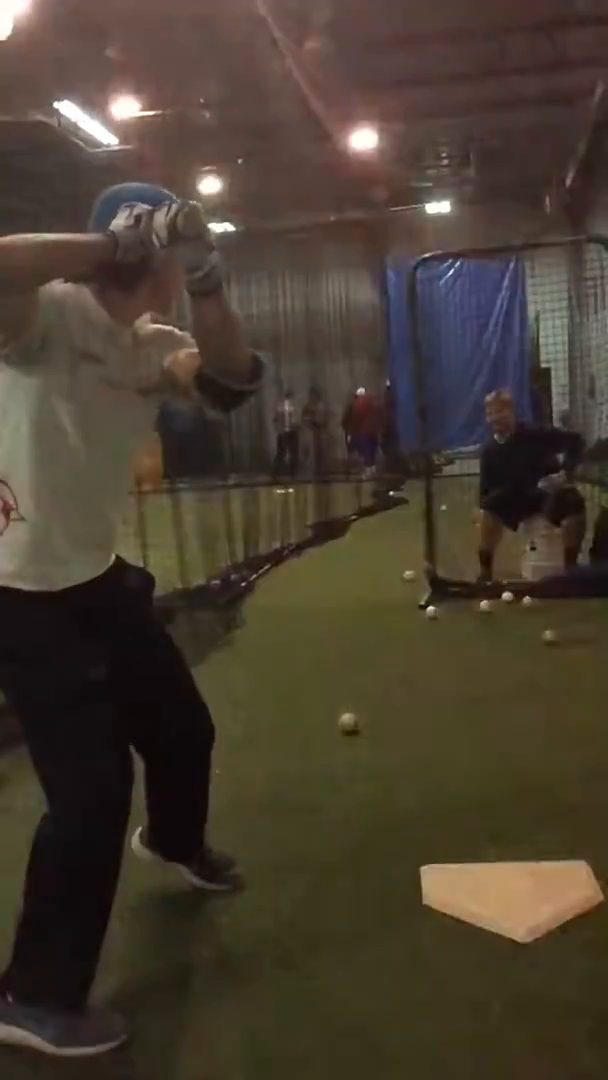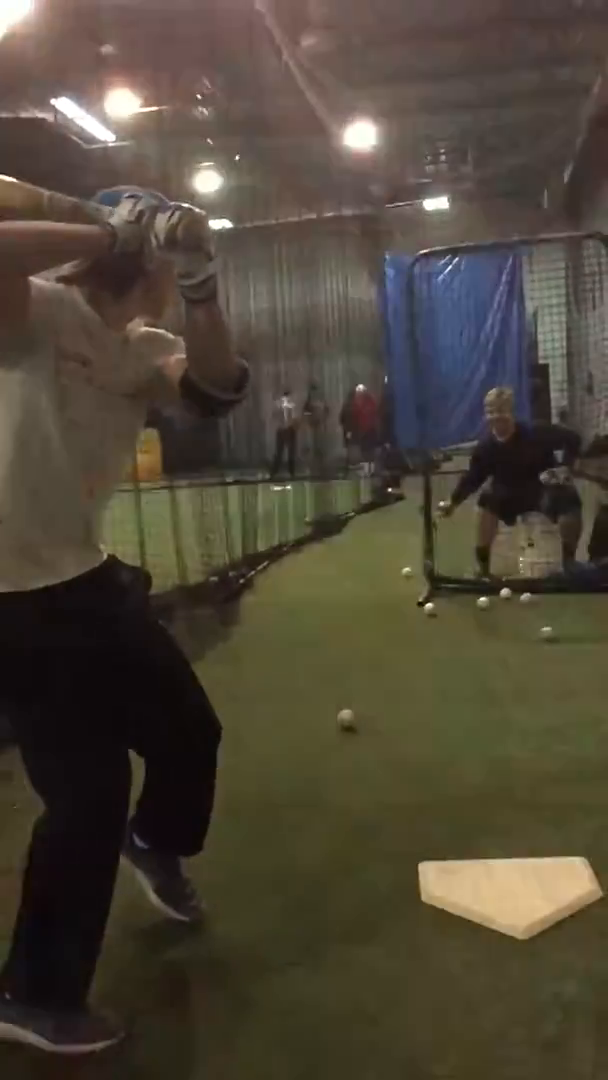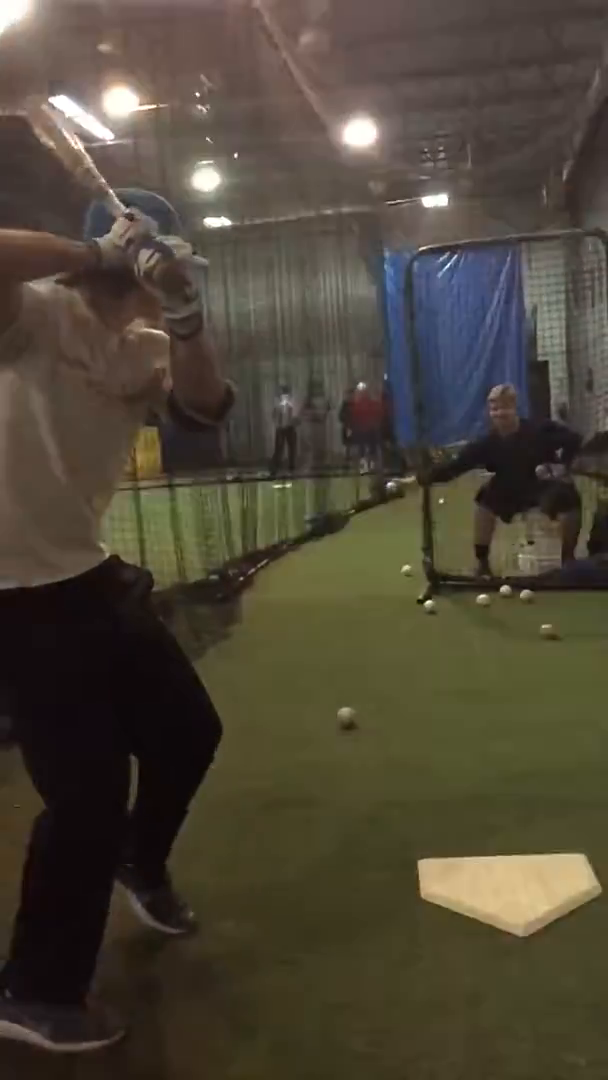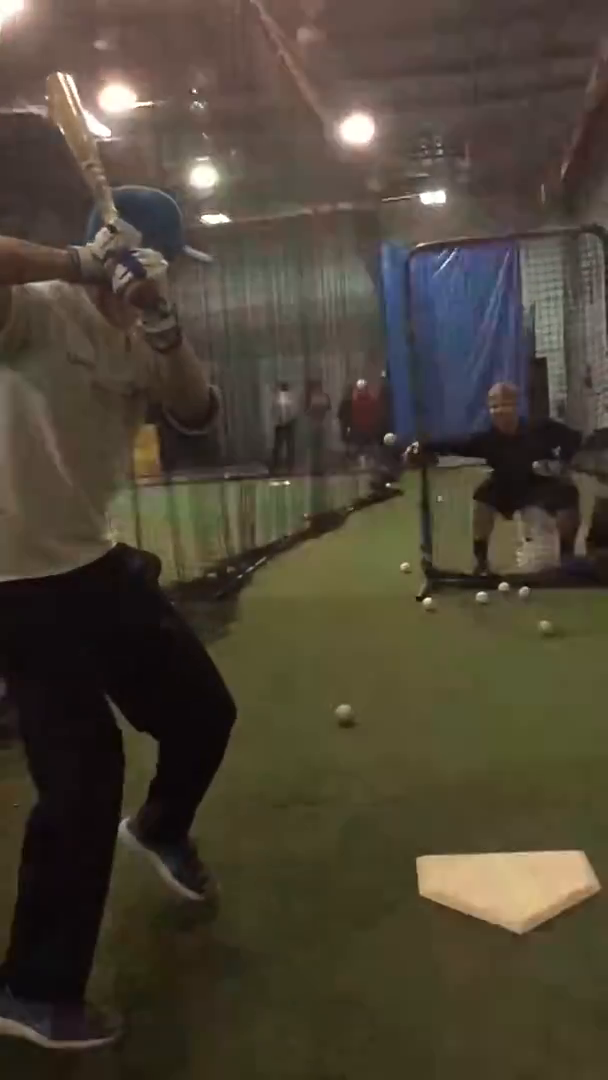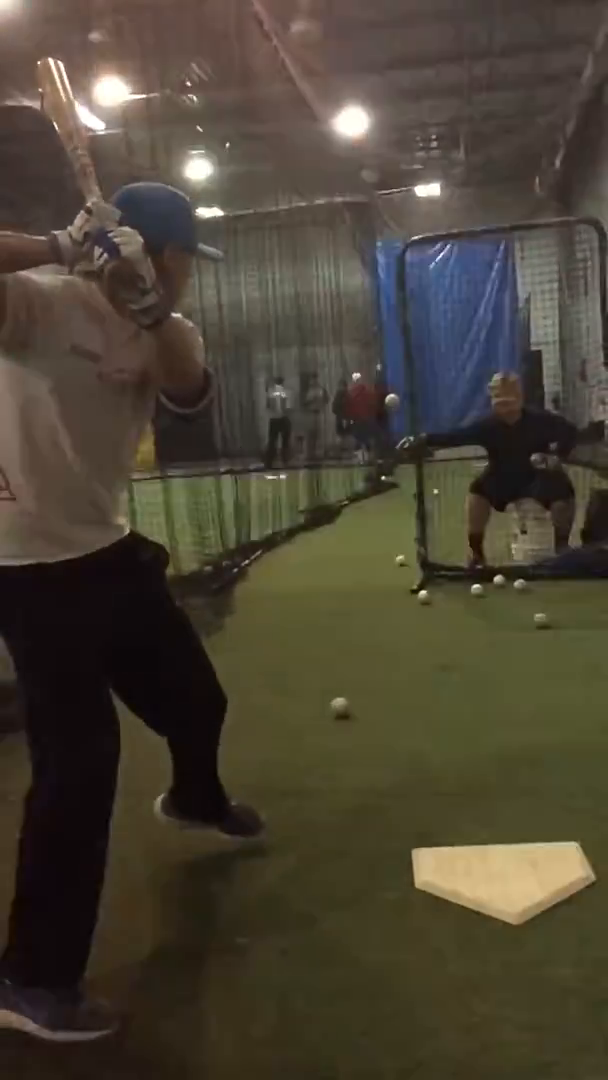
dt=1s
person 1, frame 1
left shoulder: (154, 347)
left elbow: (232, 381)
left wrist: (205, 281)
right wrist: (115, 242)
left hip: (98, 576)
left knee: (182, 729)
right knee: (93, 786)
left ankle: (175, 840)
person 1, frame 2
left shoulder: (145, 348)
left elbow: (217, 388)
left wrist: (201, 284)
right wrist: (111, 236)
left hip: (89, 576)
left knee: (189, 729)
right knee: (89, 788)
left ankle: (153, 843)
person 1, frame 3
left shoulder: (142, 349)
left elbow: (206, 405)
left wrist: (183, 309)
right wrist: (102, 254)
left hip: (92, 575)
left knee: (187, 730)
right knee: (88, 785)
left ankle: (141, 862)
person 1, frame 4
left shoulder: (145, 342)
left elbow: (196, 412)
left wrist: (161, 323)
right wrist: (79, 264)
left hip: (97, 564)
left knee: (203, 712)
right knee: (83, 774)
left ankle: (161, 828)
person 1, frame 5
left shoulder: (167, 330)
left elbow: (190, 390)
left wrist: (147, 304)
left hip: (108, 550)
left knee: (195, 699)
right knee: (79, 758)
left ankle: (195, 798)
